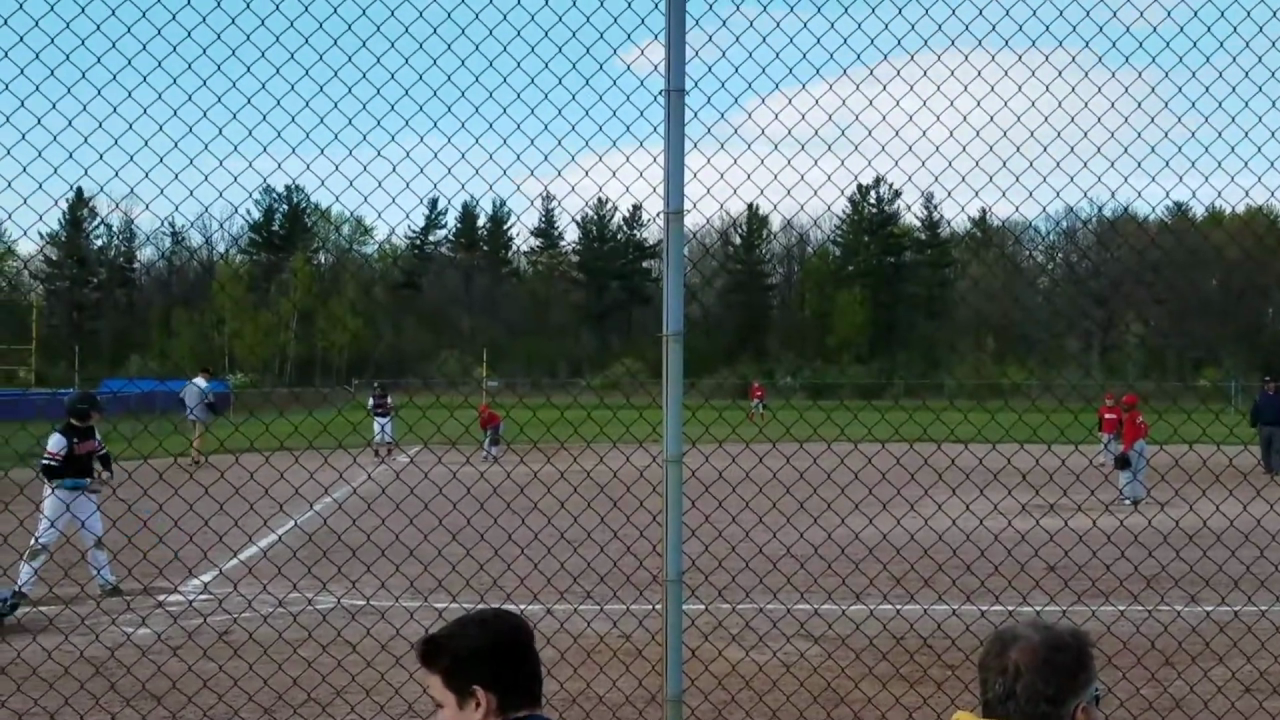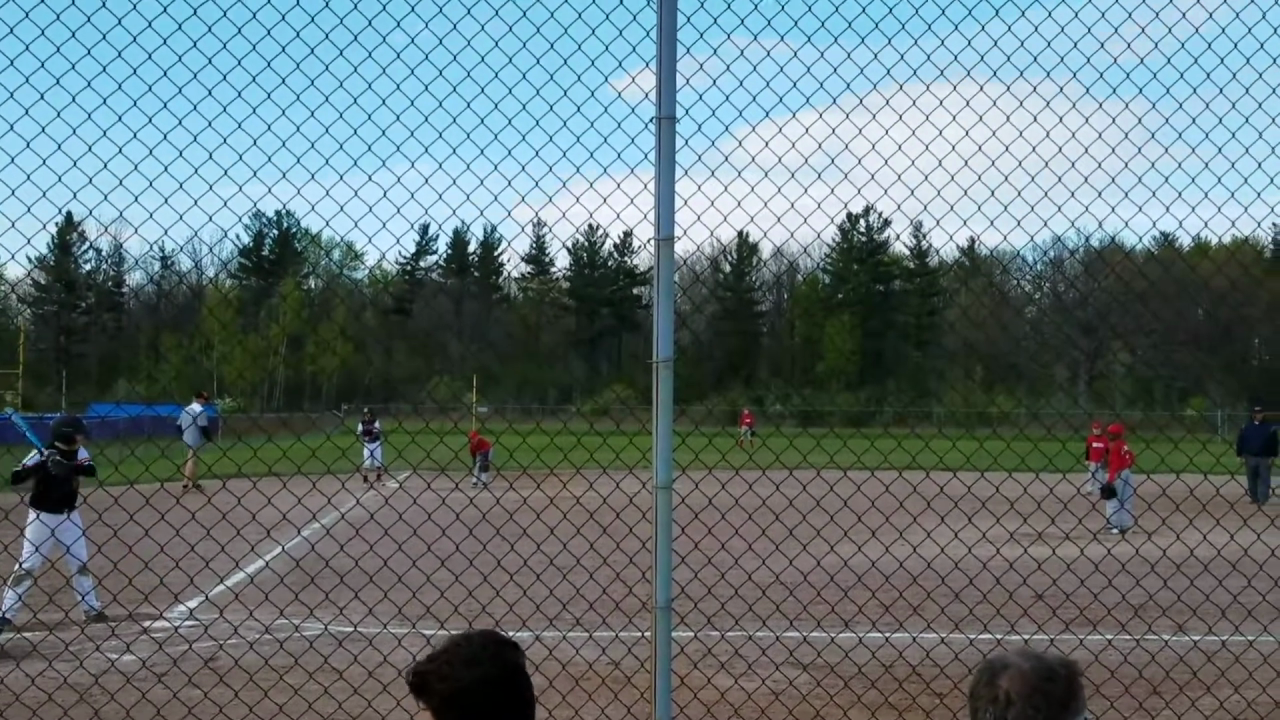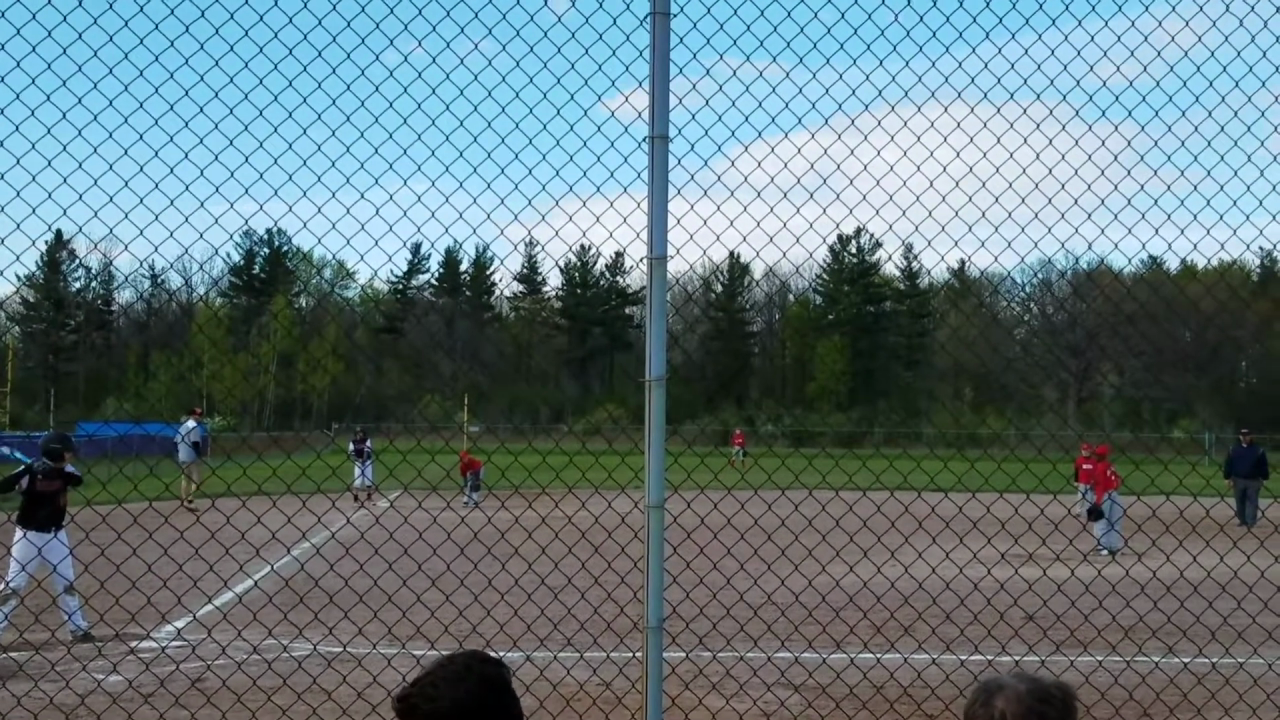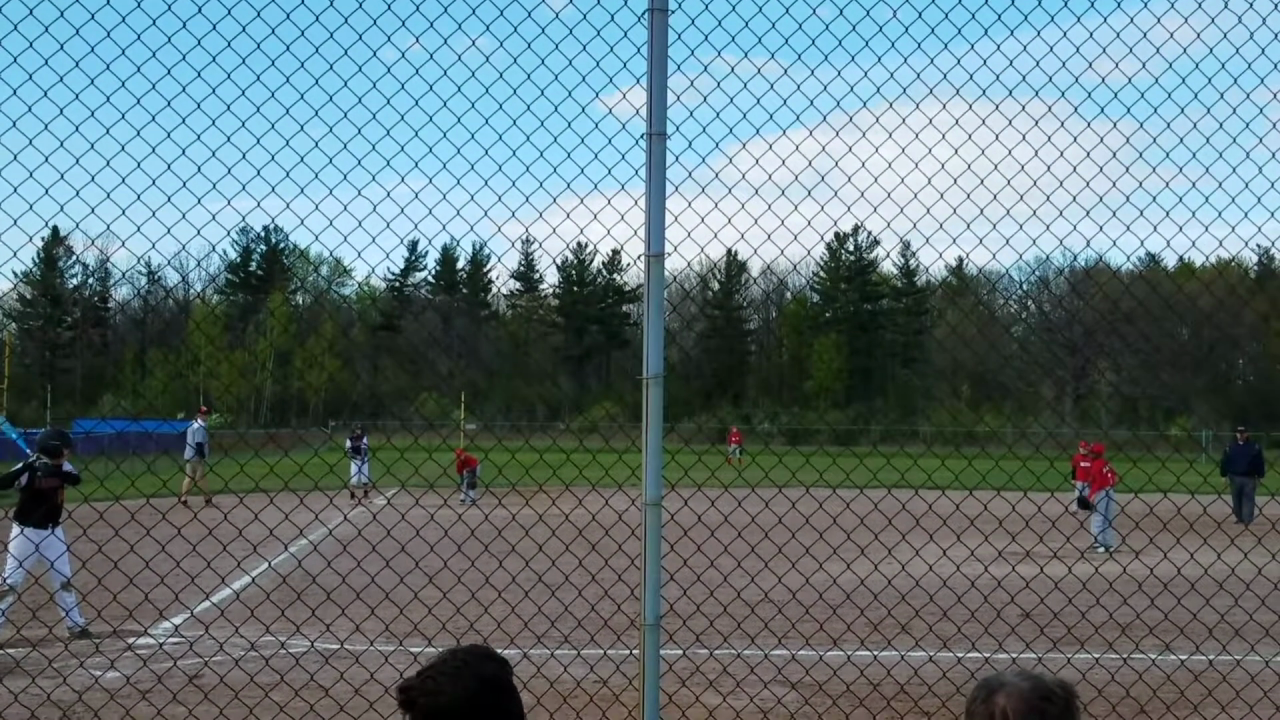
dt=0.4s
person 1, frame 1
left shoulder: (92, 431)
right shoulder: (61, 436)
left elbow: (103, 454)
right elbow: (48, 471)
left wrist: (107, 471)
right wrist: (81, 482)
left hip: (84, 492)
right hip: (59, 494)
left knee: (96, 536)
right knee: (43, 541)
left ankle: (106, 583)
right ankle: (20, 591)
person 1, frame 2
left shoulder: (78, 452)
right shoulder: (41, 454)
left elbow: (91, 471)
left wrist: (66, 466)
right wrist: (44, 463)
left hip: (69, 516)
right hip: (43, 517)
left knee: (80, 562)
right knee: (28, 565)
left ankle: (92, 609)
person 1, frame 3
left shoulder: (64, 470)
right shoulder: (30, 472)
left elbow: (78, 480)
left wrist: (51, 471)
right wrist: (28, 469)
left hip: (56, 534)
right hip: (29, 535)
left knee: (67, 582)
left ankle: (79, 629)
person 1, frame 4
left shoulder: (62, 466)
right shoulder: (29, 468)
left elbow: (75, 479)
left wrist: (51, 470)
right wrist: (29, 465)
left hip: (53, 531)
right hip: (26, 532)
left knee: (64, 578)
left ankle: (76, 625)
